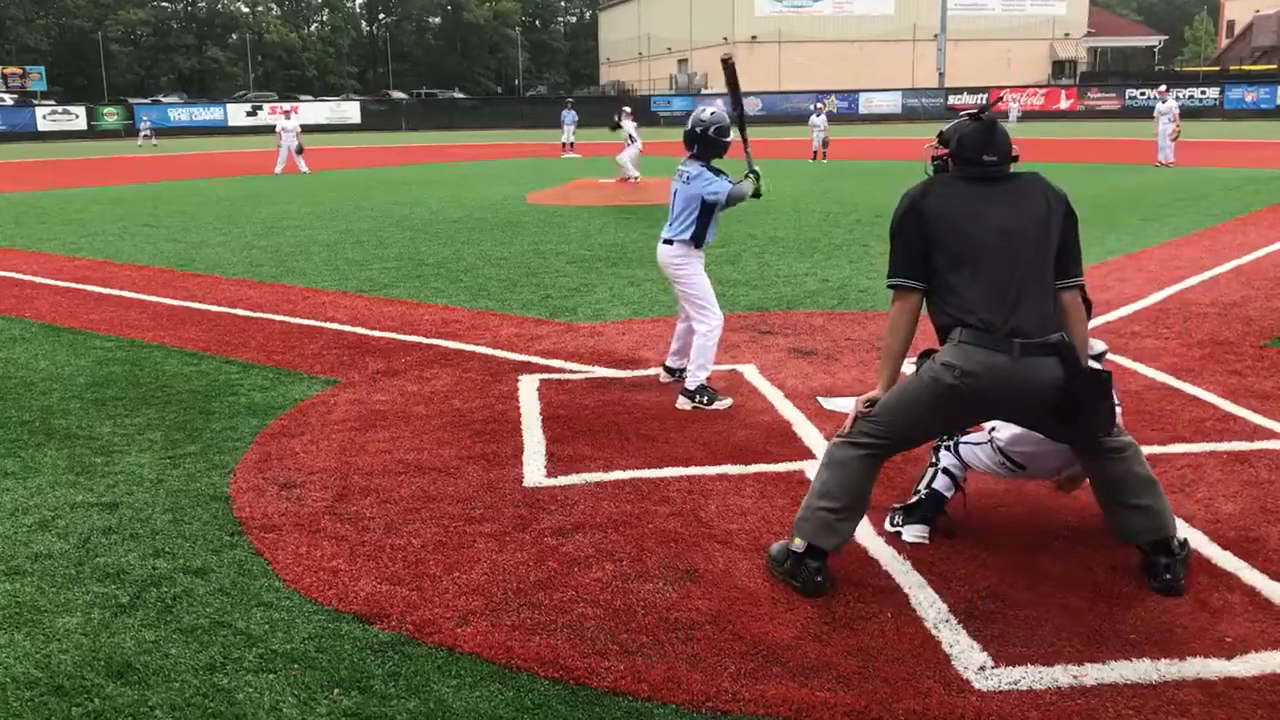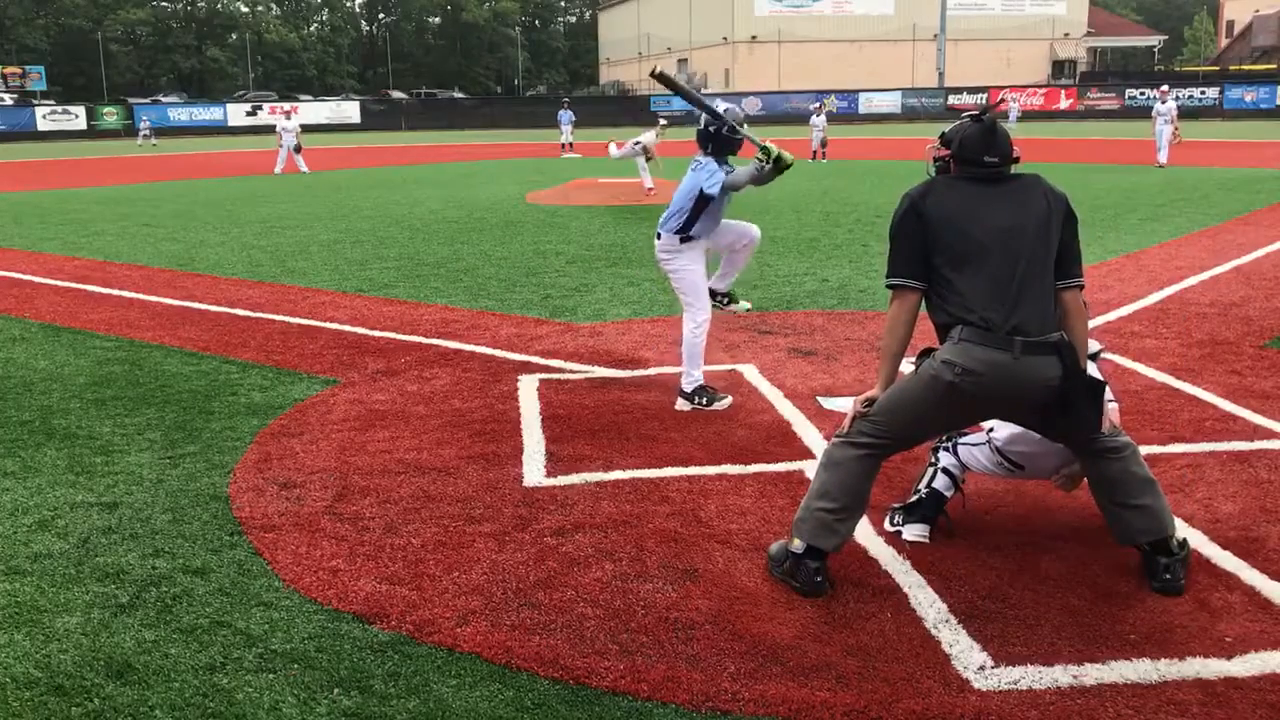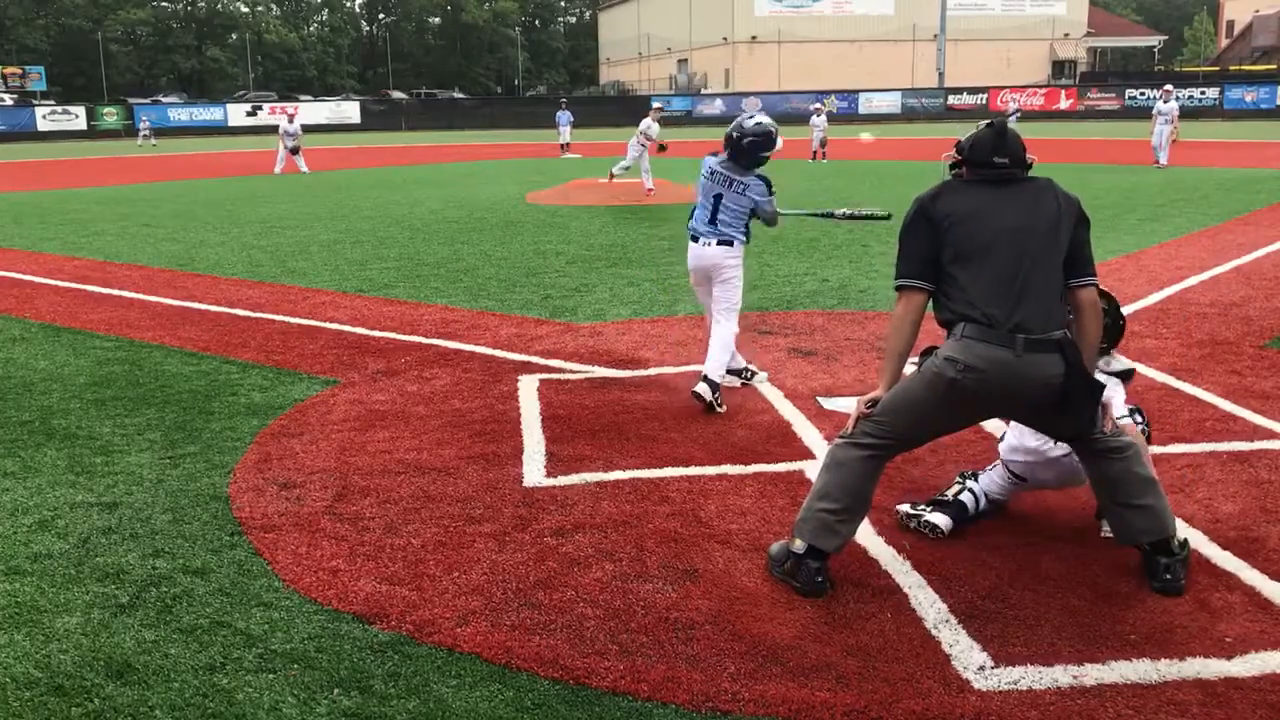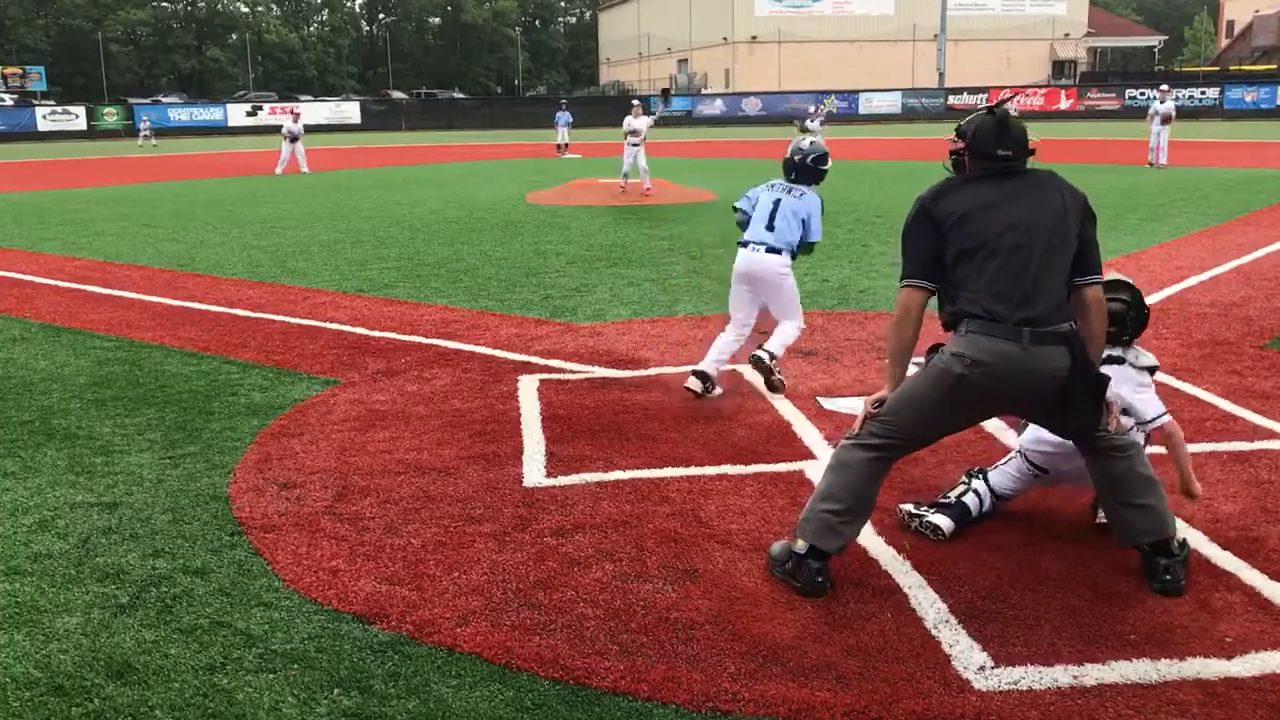
dt=0.5s
person 1, frame 1
left shoulder: (923, 201)
right shoulder: (1047, 197)
left elbow: (906, 302)
right elbow: (1070, 299)
left wrist: (883, 386)
right wrist: (1081, 384)
left hip: (968, 365)
right hip: (1046, 369)
left knee: (860, 437)
right knee: (1107, 439)
left ankle: (807, 555)
right ankle: (1164, 554)
person 1, frame 2
left shoulder: (923, 201)
right shoulder: (1048, 198)
left elbow: (906, 301)
right elbow: (1071, 300)
left wrist: (881, 386)
right wrist: (1080, 388)
left hip: (967, 363)
right hip: (1046, 368)
left knee: (861, 436)
right knee: (1104, 441)
left ankle: (806, 556)
right ankle: (1163, 555)
person 1, frame 3
left shoulder: (936, 204)
right shoulder: (1060, 202)
left elbow: (911, 302)
right elbow: (1087, 301)
left wrist: (885, 386)
right wrist: (1084, 383)
left hip: (971, 359)
right hip: (1048, 366)
left knee: (864, 437)
right knee: (1107, 440)
left ankle: (806, 556)
right ankle: (1164, 555)
person 1, frame 4
left shoulder: (938, 201)
right shoulder: (1065, 195)
left elbow: (911, 302)
right elbow: (1092, 299)
left wrist: (890, 386)
right wrist: (1090, 380)
left hip: (976, 355)
right hip: (1055, 359)
left knee: (871, 440)
right knee: (1109, 440)
left ankle: (808, 556)
right ankle: (1163, 555)
person 2, frame 1
left shoulder: (688, 169)
right shoulder: (702, 174)
left elbow: (718, 201)
right elbow: (735, 193)
left wrist: (748, 190)
right wrist: (752, 180)
left hip: (674, 250)
right hip: (682, 254)
left knee: (691, 314)
right knee: (710, 319)
left ankle: (674, 366)
right ankle: (693, 390)
person 2, frame 2
left shoulder: (713, 162)
right shoulder: (710, 167)
left elbow: (753, 178)
right elbow: (735, 183)
left wrist: (776, 165)
right wrist: (760, 159)
left hip: (697, 237)
right hip: (677, 246)
left knee: (750, 234)
right knee: (699, 316)
left ankle: (717, 290)
right ankle: (691, 390)
person 2, frame 3
left shoulder: (710, 163)
right shoulder: (759, 185)
right elbow: (771, 221)
right wrist: (772, 210)
left hip: (696, 250)
right hip: (728, 254)
left knee: (718, 317)
right knee: (726, 322)
left ankle: (734, 367)
right ankle: (709, 382)
person 2, frame 4
left shoulder: (765, 188)
right shoulder: (812, 199)
left elbow: (740, 219)
right elbow: (808, 248)
left hip: (744, 257)
right hip: (775, 262)
left knee: (738, 327)
right knee: (792, 322)
left ankle: (703, 373)
right ankle: (767, 356)
person 3, frame 1
right shoulder: (1091, 361)
right elbow: (1114, 422)
right wrist: (1084, 468)
left hip: (1015, 453)
right hip: (1071, 458)
left knee: (950, 448)
left ankle: (916, 518)
person 3, frame 2
right shoulder: (1084, 361)
right elbow: (1111, 417)
right wrist: (1083, 467)
left hip: (1013, 451)
right hip: (1070, 457)
left knee: (949, 450)
left ankle: (916, 517)
person 3, frame 3
right shoulder: (1109, 377)
right elbow: (1124, 435)
left hip: (1022, 463)
right hip: (1076, 467)
left knee: (983, 485)
right knee: (1135, 419)
left ankle: (944, 511)
person 3, frame 4
right shoulder: (1132, 369)
right elbow: (1167, 427)
right wrist: (1188, 479)
left hip: (1041, 452)
left knee: (992, 480)
right knee: (1133, 425)
left ankle: (946, 512)
